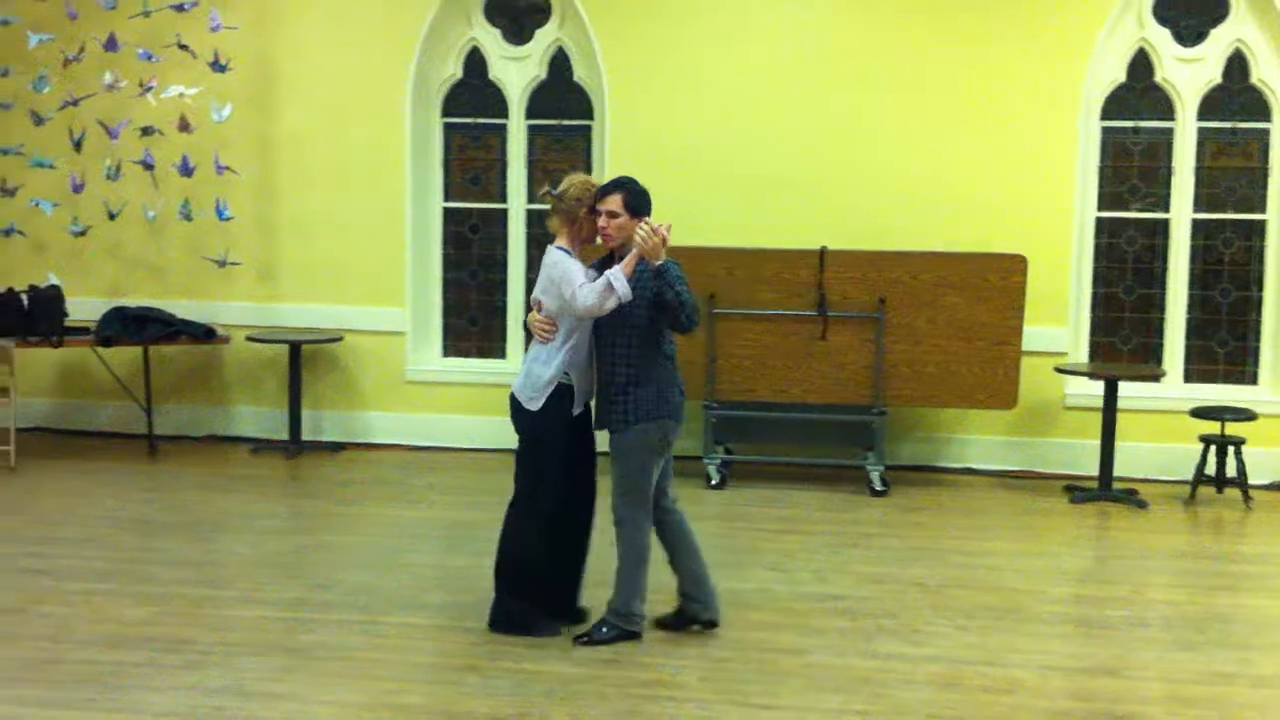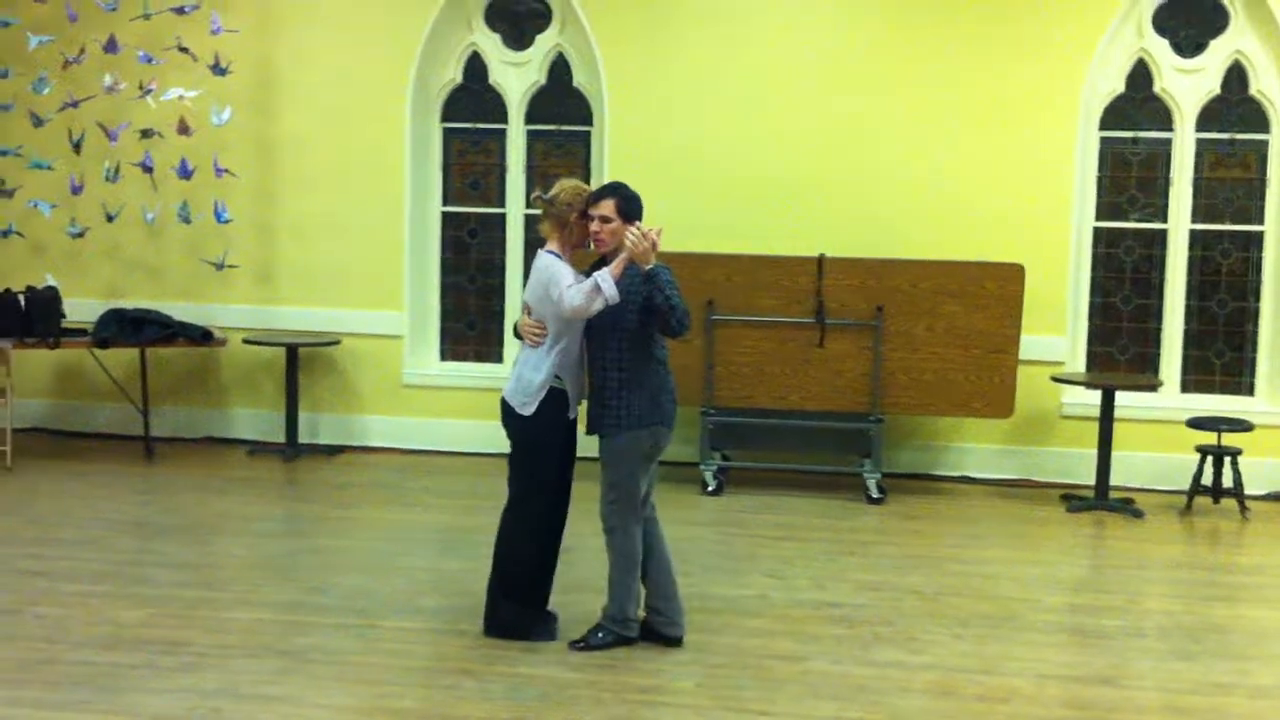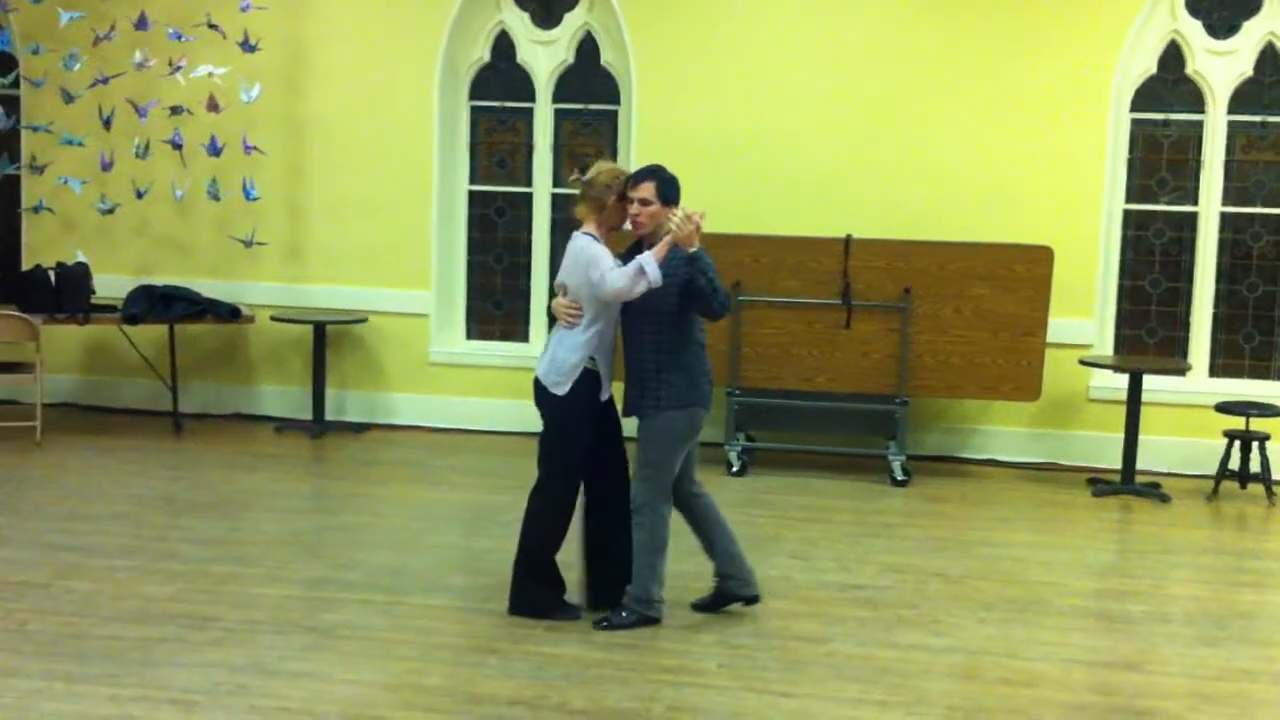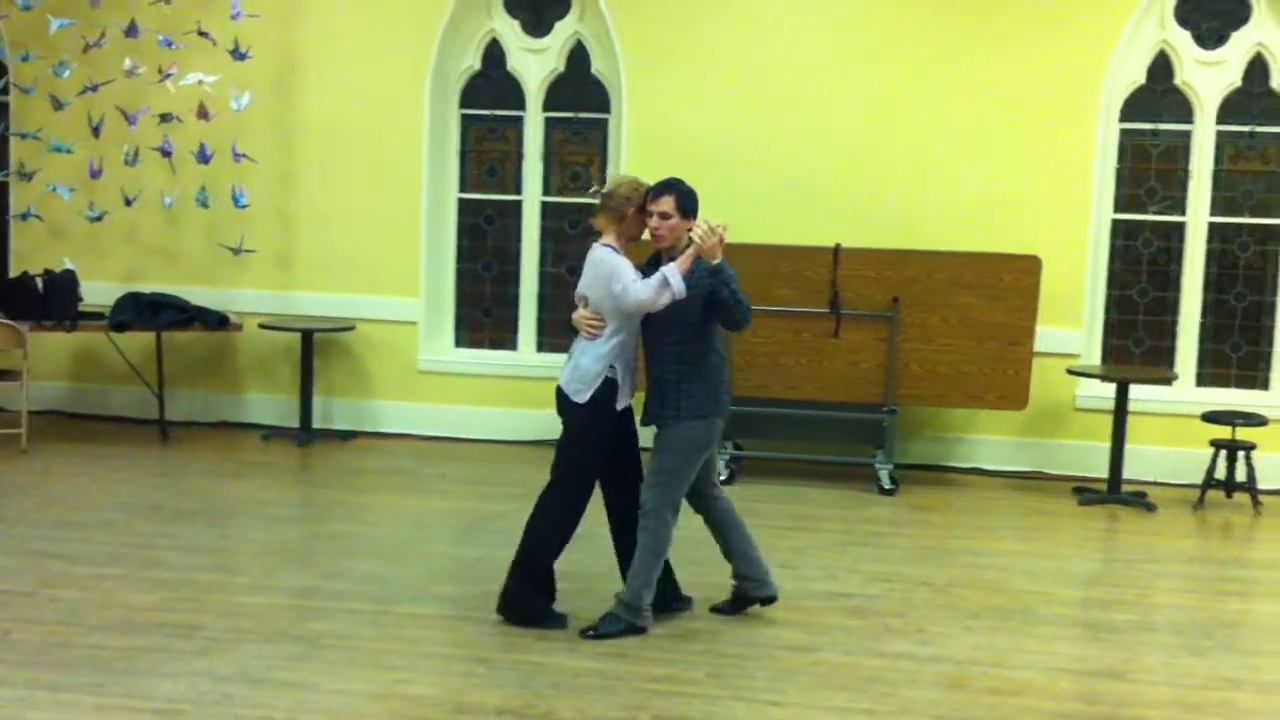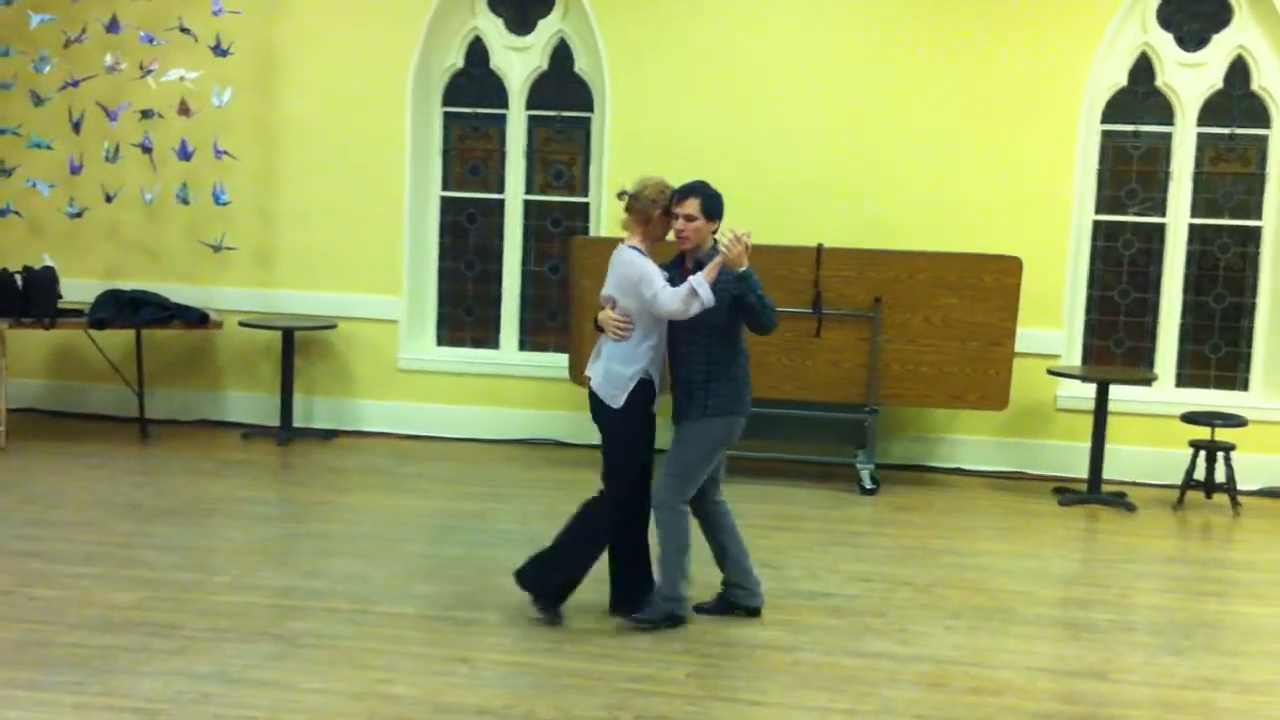
dt=0.3s
person 1, frame 1
left shoulder: (658, 272)
right shoulder: (599, 272)
left elbow: (688, 322)
left wrist: (658, 262)
right wrist: (536, 319)
left hip: (648, 408)
right hip: (627, 408)
left knee: (631, 512)
right knee: (661, 507)
left ankle: (625, 617)
right ankle: (700, 603)
person 1, frame 2
left shoulder: (650, 276)
right shoulder: (591, 278)
left elbow: (678, 326)
left wrist: (648, 267)
right wrist: (525, 323)
left hip: (640, 414)
right hip: (616, 414)
left knee: (621, 517)
right knee: (640, 515)
left ankle: (621, 623)
right ankle: (665, 619)
person 1, frame 3
left shoulder: (685, 260)
right shoulder: (628, 260)
left elbow: (717, 309)
left wrist: (691, 250)
right wrist: (560, 304)
left hip: (677, 396)
right hip: (656, 395)
left knee: (648, 496)
right knee: (684, 489)
left ankle: (643, 602)
right ankle: (736, 579)
person 1, frame 4
left shoulder: (706, 272)
right shoulder: (646, 272)
left elbow: (738, 320)
right elbow: (610, 311)
left wrist: (715, 262)
right wrist: (580, 315)
left hip: (695, 405)
right hip: (676, 404)
left knee: (656, 504)
right knee: (705, 494)
left ankle: (632, 610)
right ankle: (755, 582)
person 1, frame 5
left shoulder: (730, 273)
right shoulder: (668, 274)
left elbow: (765, 324)
right elbow: (630, 308)
left wrist: (741, 270)
right wrist: (605, 316)
left hip: (720, 405)
right hip: (692, 404)
left knee: (669, 493)
right knee: (704, 498)
left ankle: (669, 599)
right ankle: (743, 592)
person 2, frame 1
left shoulder: (568, 261)
right shoulder: (561, 263)
right elbow: (588, 303)
right wrist: (635, 257)
left hip: (569, 399)
right hip: (545, 400)
left knee: (575, 498)
right knee: (535, 501)
left ankle: (554, 599)
right ankle: (512, 610)
person 2, frame 2
left shoulder: (556, 264)
right shoulder: (552, 267)
right elbow: (576, 304)
right wrist: (624, 259)
left hip: (553, 402)
right hip: (536, 404)
left knee: (550, 505)
right knee: (529, 506)
left ankle: (529, 606)
right ankle: (508, 615)
person 2, frame 3
left shoulder: (589, 247)
right shoulder: (588, 250)
right elbow: (619, 287)
right wrist: (667, 243)
left hip: (588, 383)
right hip: (568, 385)
left knee: (610, 483)
right knee: (558, 485)
left ankle: (609, 585)
right ankle: (533, 593)
person 2, frame 4
left shoulder: (608, 257)
right shoulder: (609, 261)
right elbow: (644, 298)
right wrist: (692, 255)
left hip: (607, 392)
right hip: (591, 394)
left knee: (627, 492)
right knee: (567, 494)
left ankle: (652, 590)
right ankle: (524, 599)
person 2, frame 5
left shoulder: (630, 258)
right shoulder: (637, 265)
right elbow: (672, 305)
right wrist: (719, 264)
left hip: (625, 389)
right hip: (624, 392)
left knee: (636, 492)
right knee: (620, 493)
left ankle: (632, 589)
right ankle: (544, 578)
